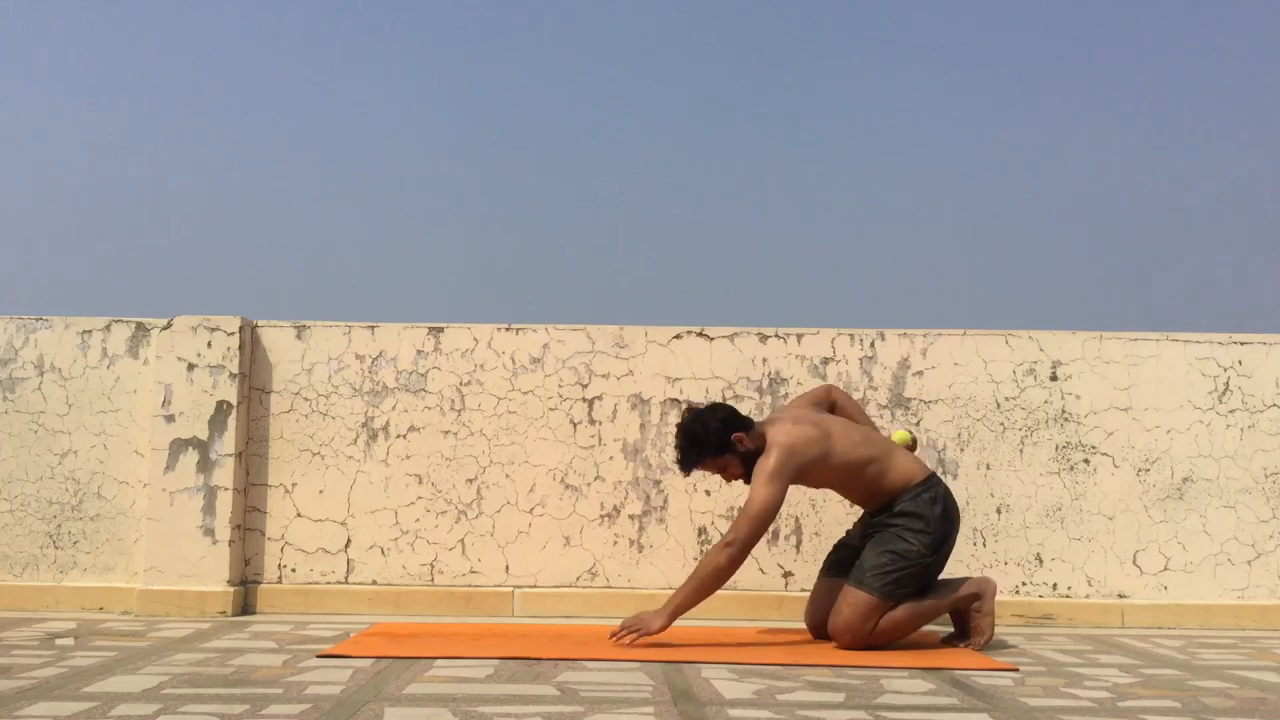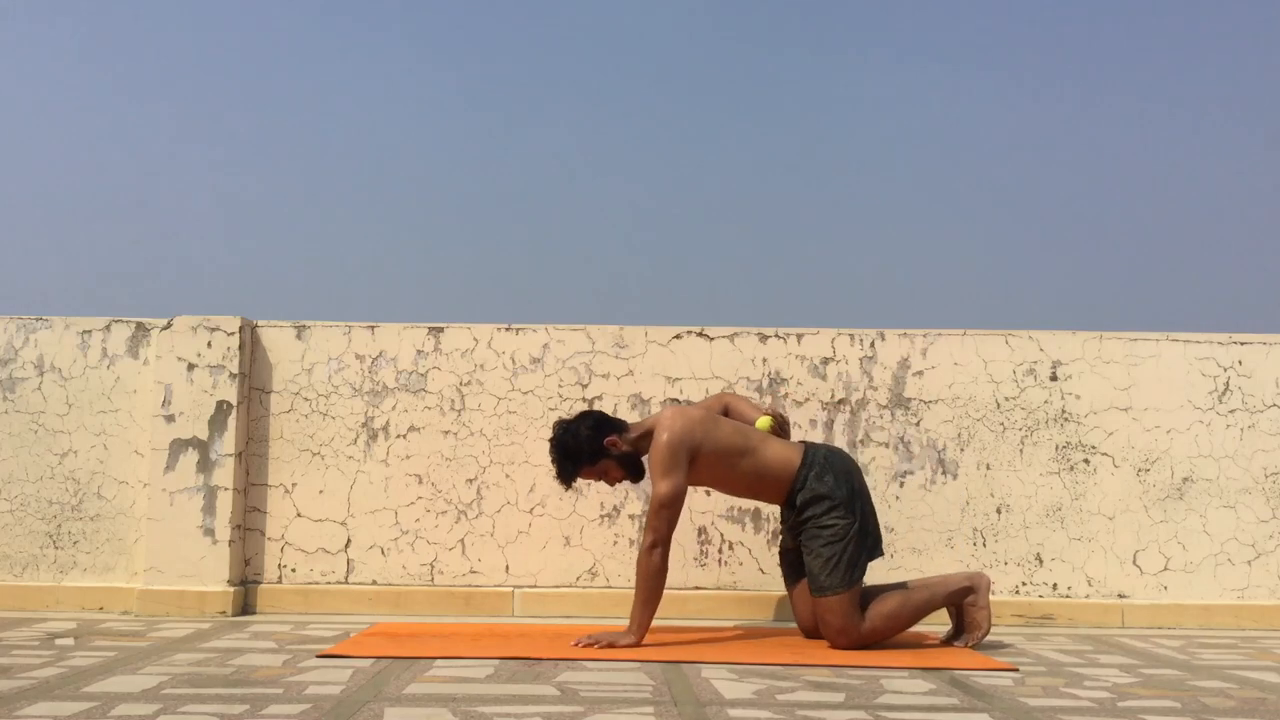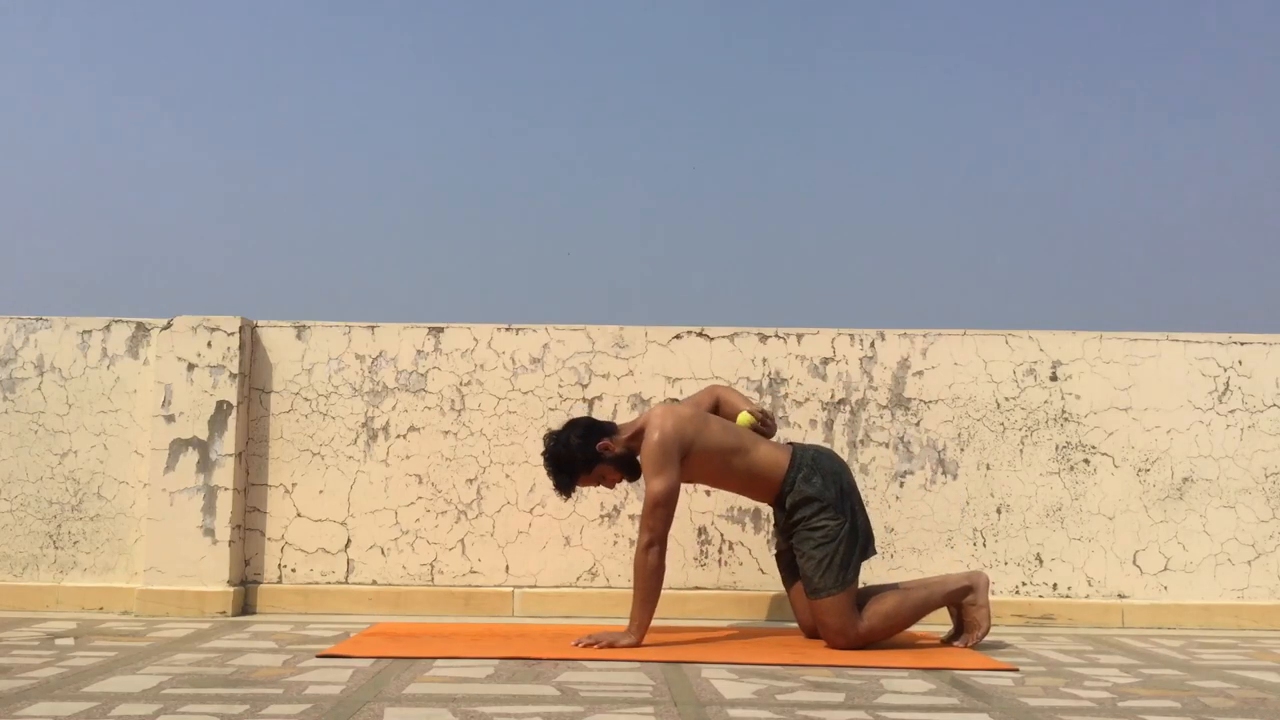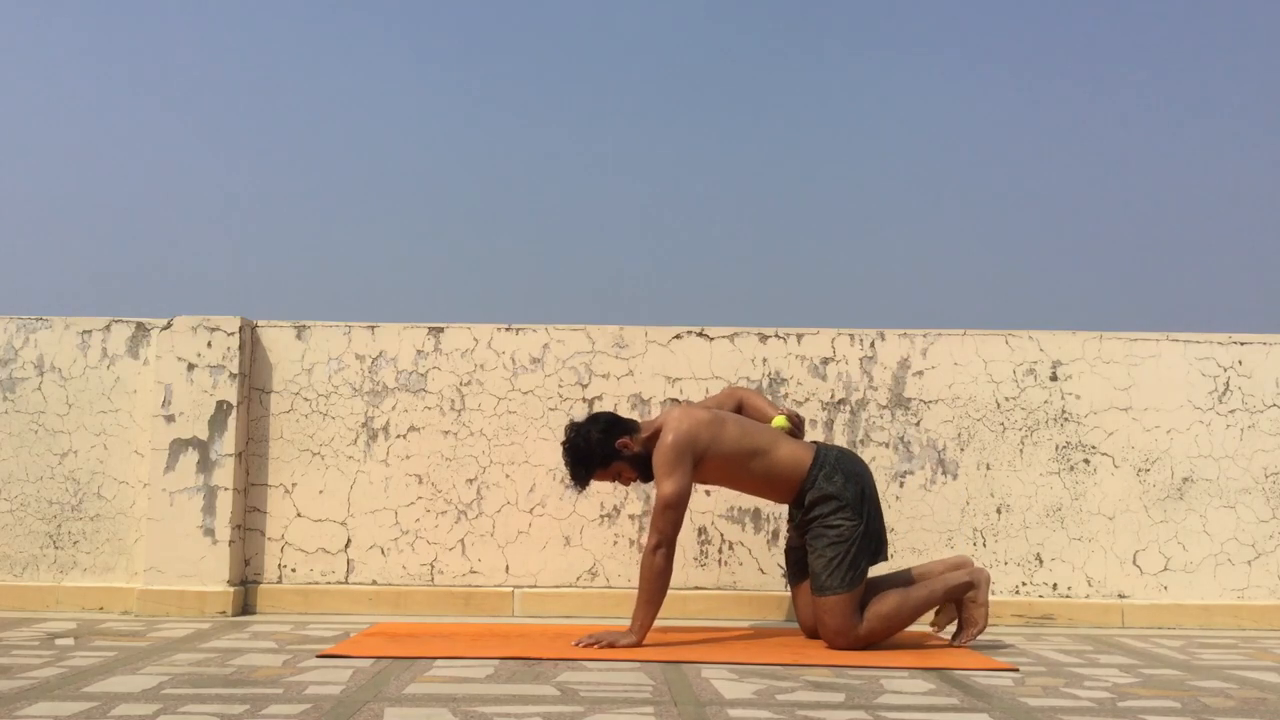
dt=0.7s
person 1, frame 1
left shoulder: (780, 451)
right shoulder: (783, 420)
left elbow: (734, 547)
right elbow: (828, 392)
left wrist: (665, 614)
right wrist: (870, 436)
left hip: (920, 511)
right hip: (885, 510)
left knee: (849, 632)
right knee: (820, 624)
left ankle: (967, 593)
right ankle: (950, 594)
person 1, frame 2
left shoulder: (667, 440)
right shoulder: (669, 427)
left elbow: (655, 544)
right elbow: (724, 401)
left wrist: (634, 632)
right wrist: (765, 419)
left hip: (826, 487)
right hip: (804, 494)
left knee: (845, 633)
right knee: (812, 624)
left ankle: (963, 586)
right ankle: (947, 592)
person 1, frame 3
left shoulder: (657, 439)
right shoulder: (662, 426)
left elbow: (651, 543)
right elbow: (715, 392)
left wrist: (634, 633)
right wrist: (749, 411)
left hip: (815, 487)
right hip: (798, 495)
left knee: (845, 634)
right knee: (814, 624)
left ankle: (963, 586)
right ankle: (945, 589)
person 1, frame 4
left shoulder: (672, 441)
right shoulder: (678, 422)
left elbow: (660, 545)
right elbow: (737, 395)
left wrist: (635, 632)
right wrist: (778, 418)
left hip: (834, 487)
right hip: (814, 494)
left knee: (844, 634)
right knee: (815, 624)
left ankle: (962, 582)
right ankle: (941, 573)
